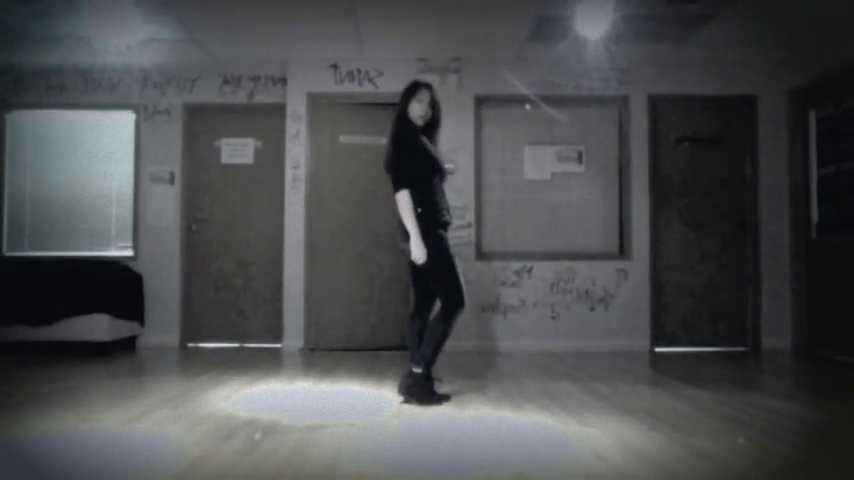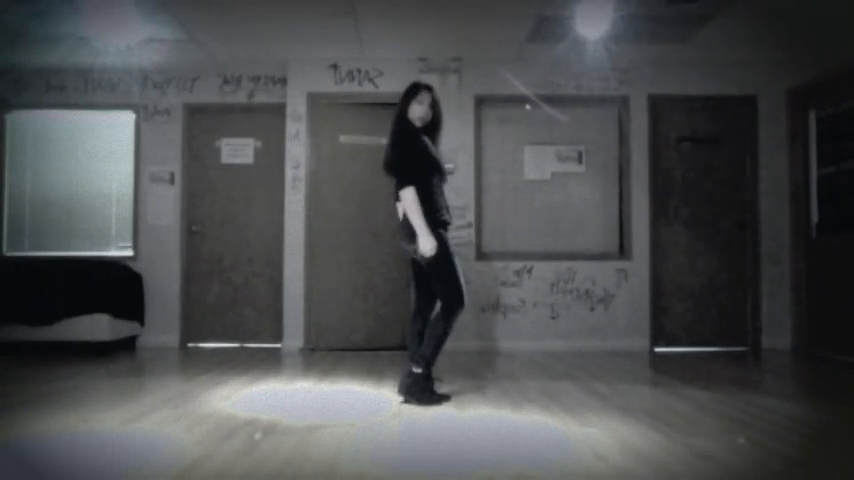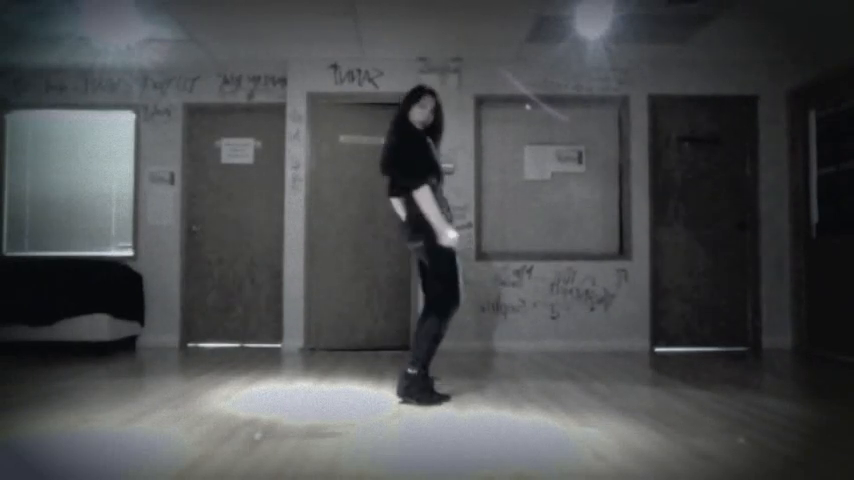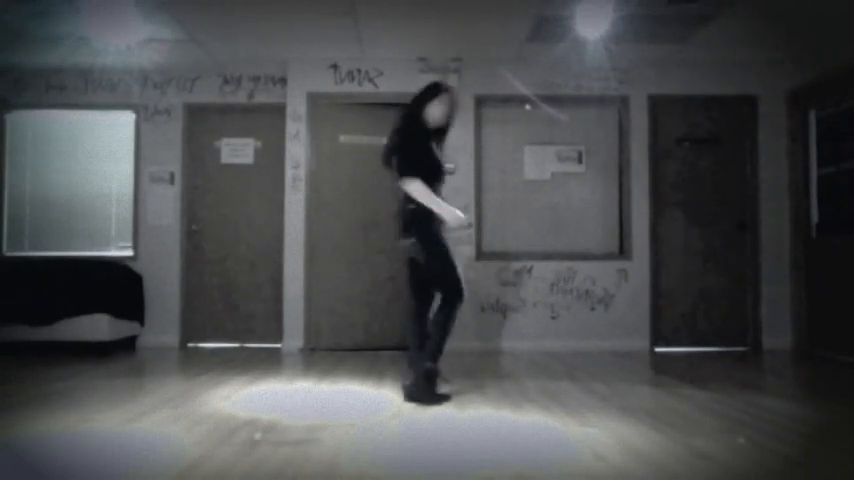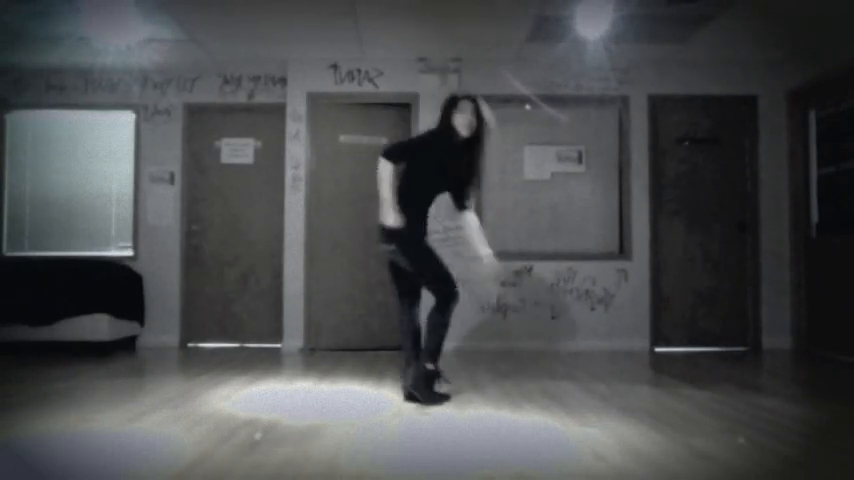
dt=0.2s
person 1, frame 1
left shoulder: (420, 141)
right shoulder: (405, 139)
right elbow: (401, 189)
right wrist: (415, 237)
left hip: (428, 231)
right hip: (425, 231)
left knee: (424, 304)
right knee: (453, 301)
left ankle: (416, 379)
right ankle: (417, 376)
person 1, frame 2
left shoulder: (418, 141)
right shoulder: (406, 138)
left elbow: (400, 196)
right elbow: (405, 187)
right wrist: (423, 231)
left hip: (426, 230)
right hip: (426, 230)
left knee: (425, 305)
right knee: (453, 301)
left ankle: (417, 379)
right ankle: (417, 376)
person 1, frame 3
left shoulder: (408, 142)
right shoulder: (410, 139)
left elbow: (394, 193)
right elbow: (419, 186)
right wrist: (443, 227)
left hip: (420, 231)
right hip: (429, 231)
left knee: (434, 304)
right knee: (446, 301)
left ankle: (416, 379)
right ankle: (413, 378)
person 1, frame 4
left shoulder: (415, 138)
right shoulder: (415, 135)
right elbow: (410, 180)
right wrist: (443, 209)
left hip: (416, 227)
right hip: (423, 227)
left knee: (422, 302)
right knee: (452, 295)
left ankle: (419, 378)
right ankle: (424, 374)
person 1, frame 5
left shoulder: (458, 157)
right shoulder: (433, 142)
left elbow: (464, 208)
right elbow: (387, 158)
left wrist: (482, 247)
right wrist: (388, 206)
left hip: (402, 235)
right hip: (402, 231)
left knee: (409, 305)
right knee: (446, 293)
left ankle: (414, 381)
right ankle: (425, 371)
